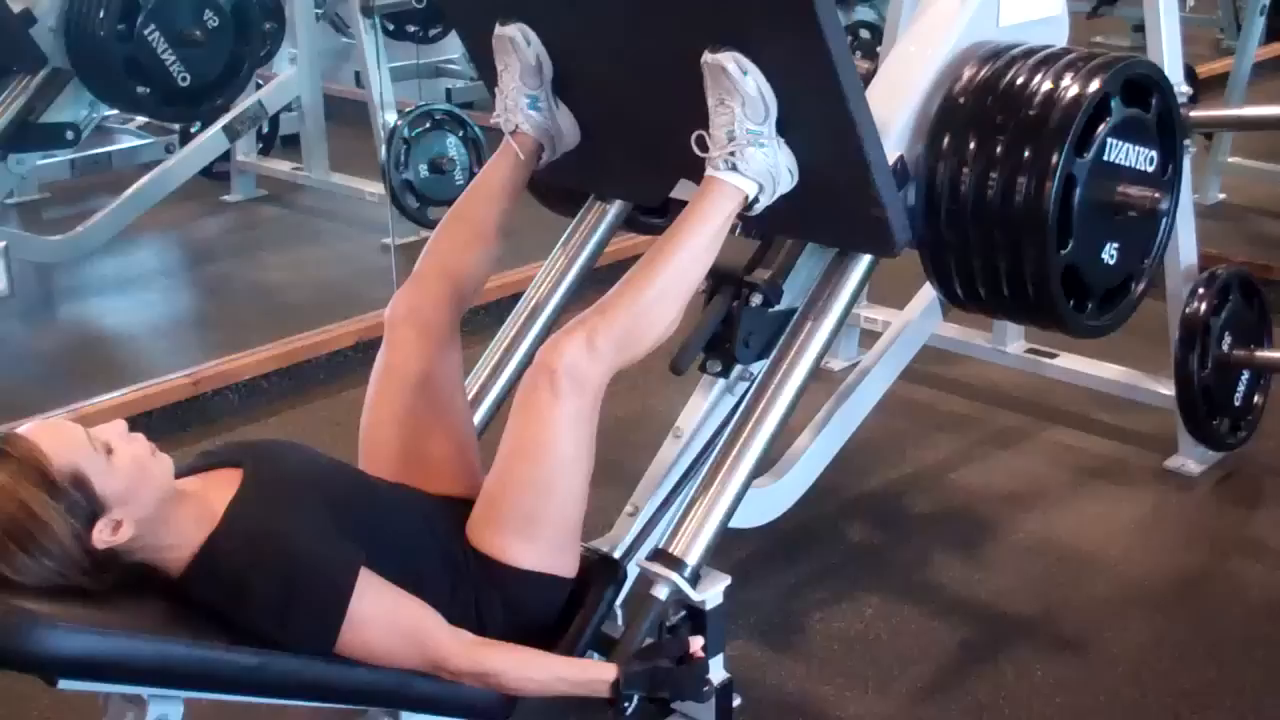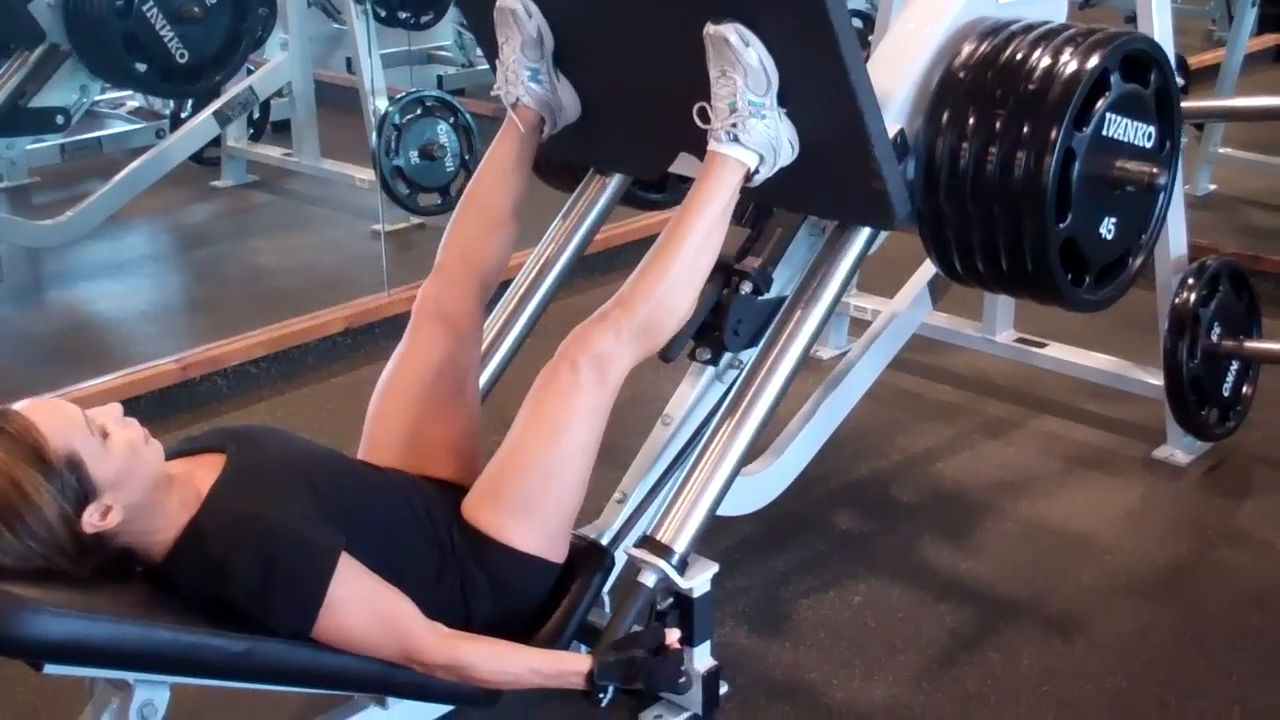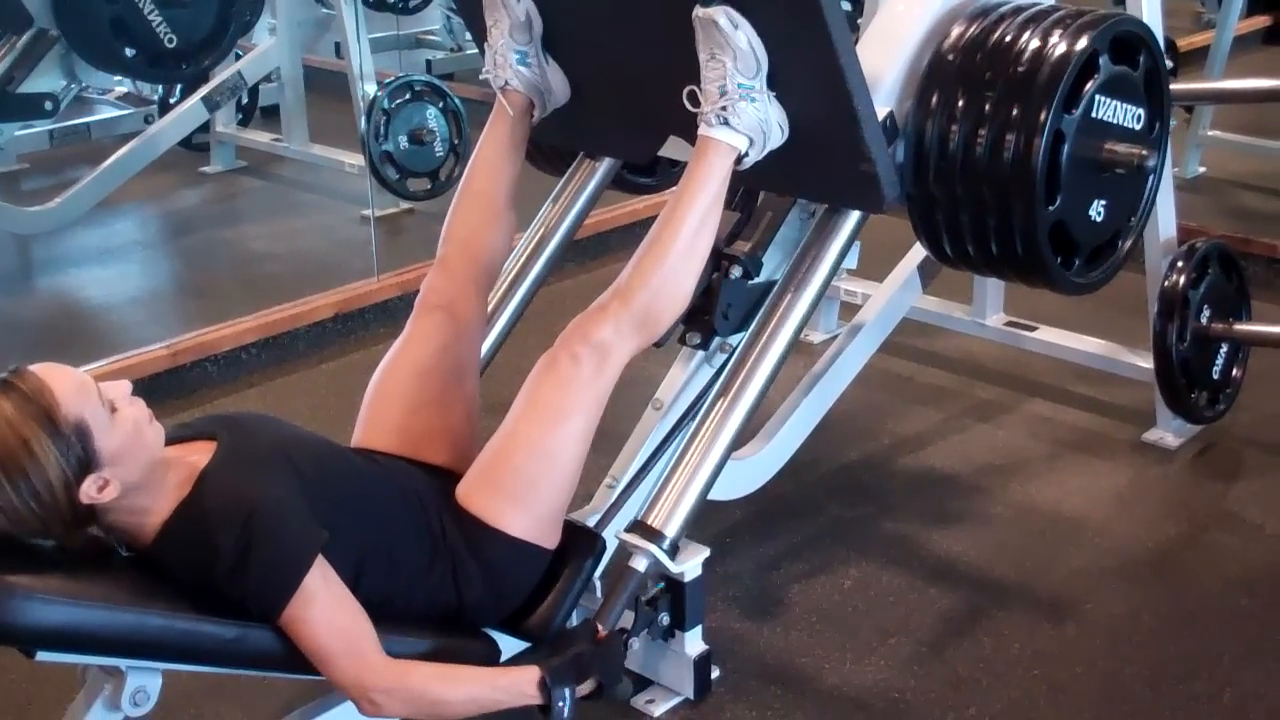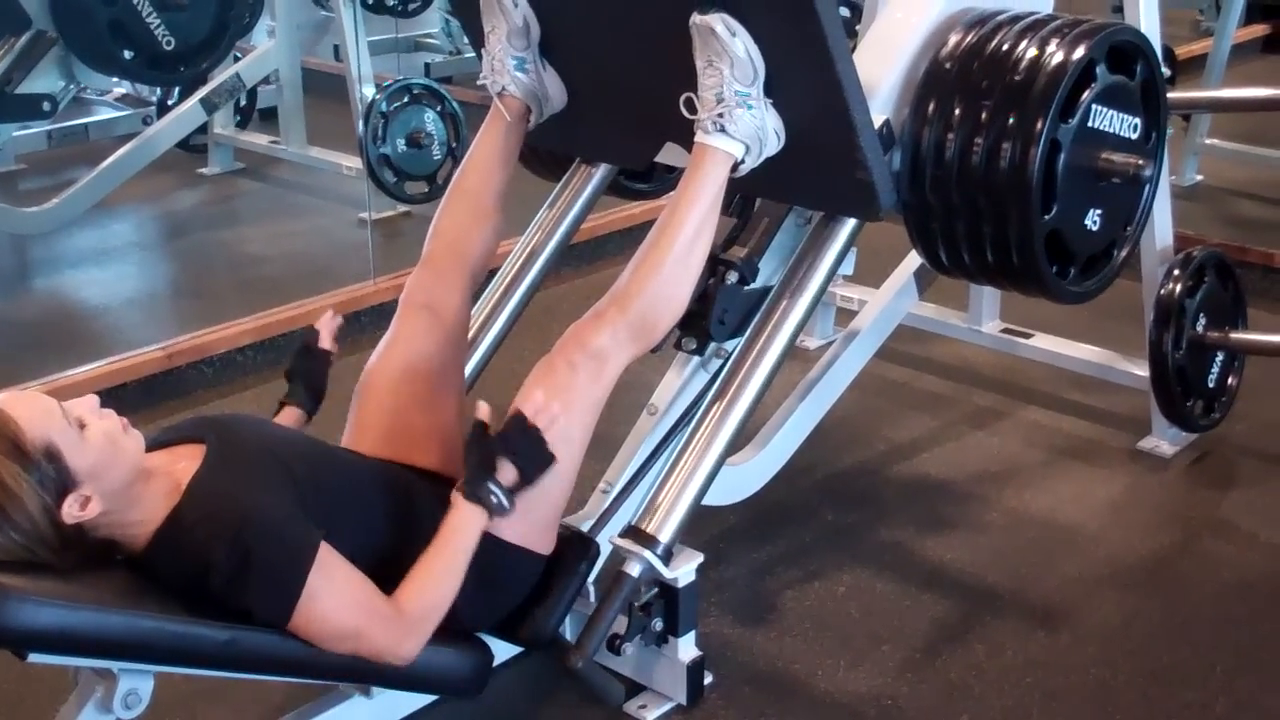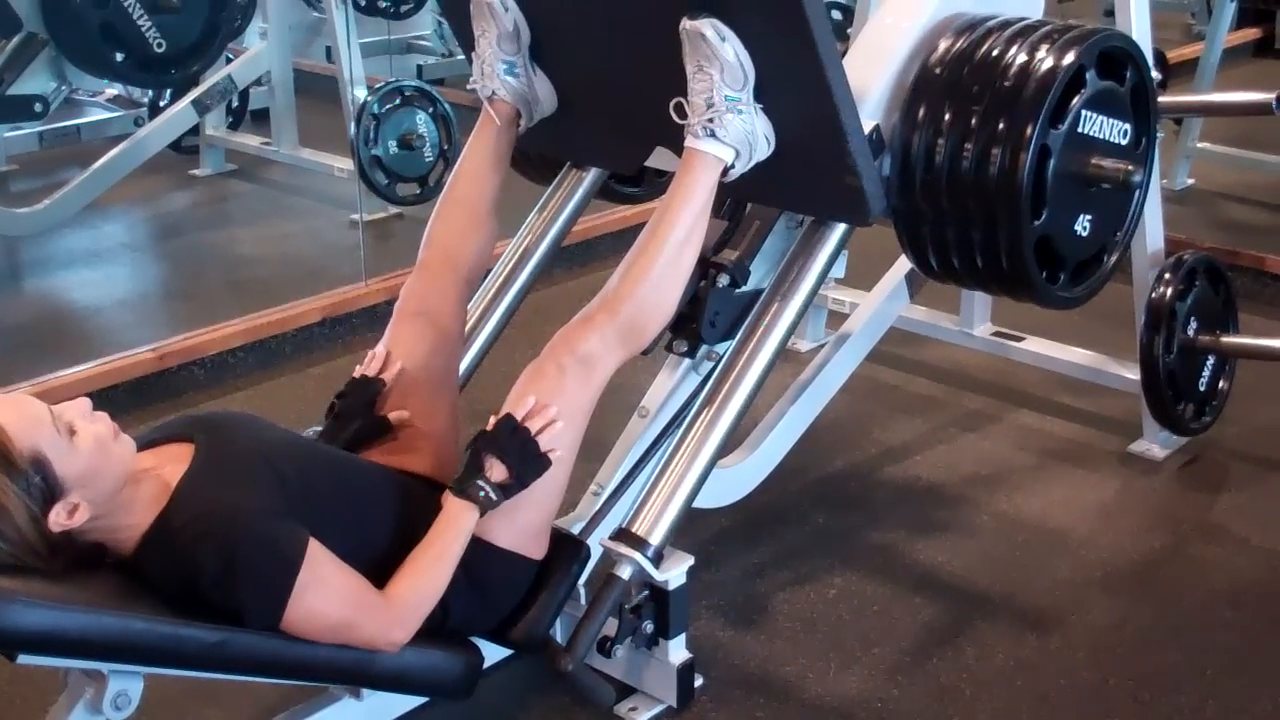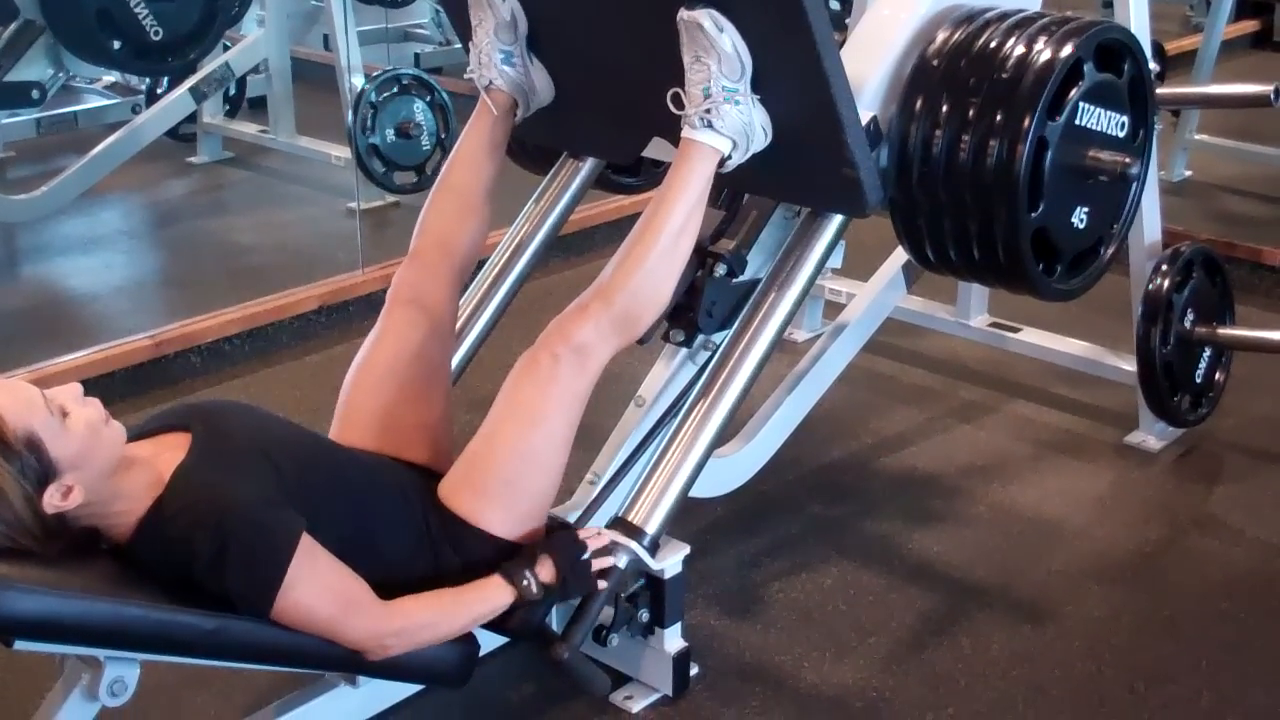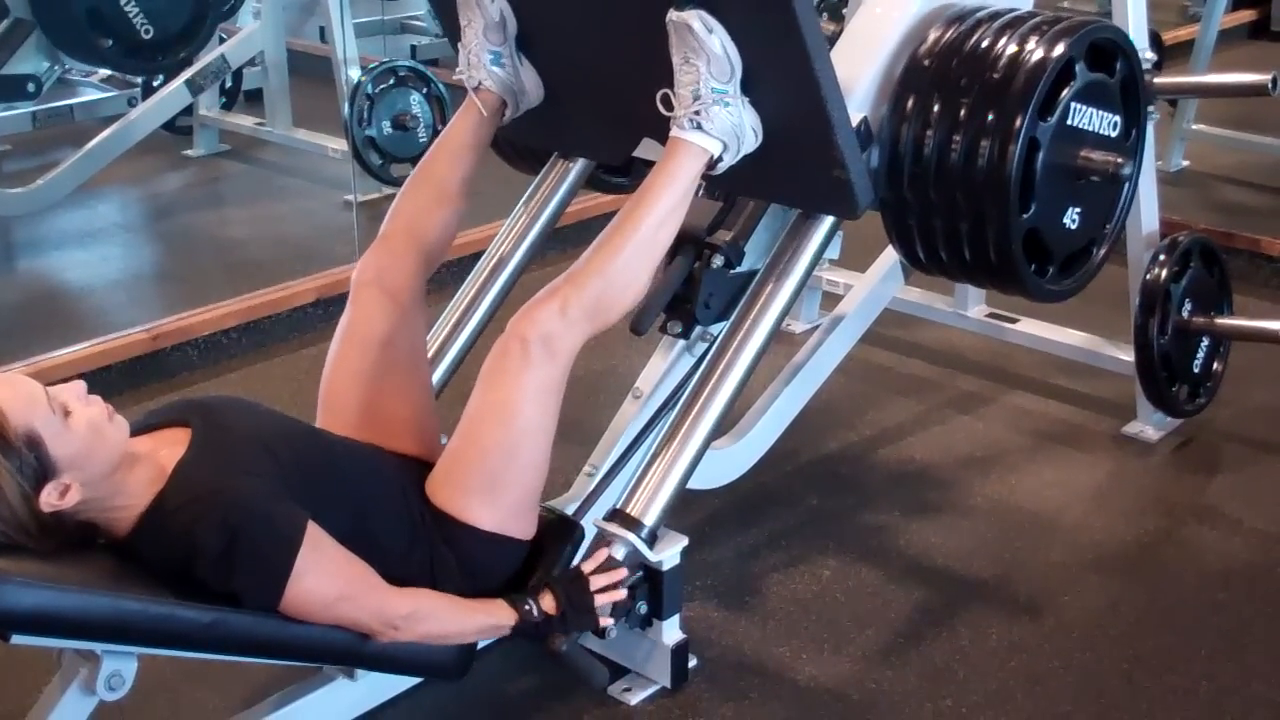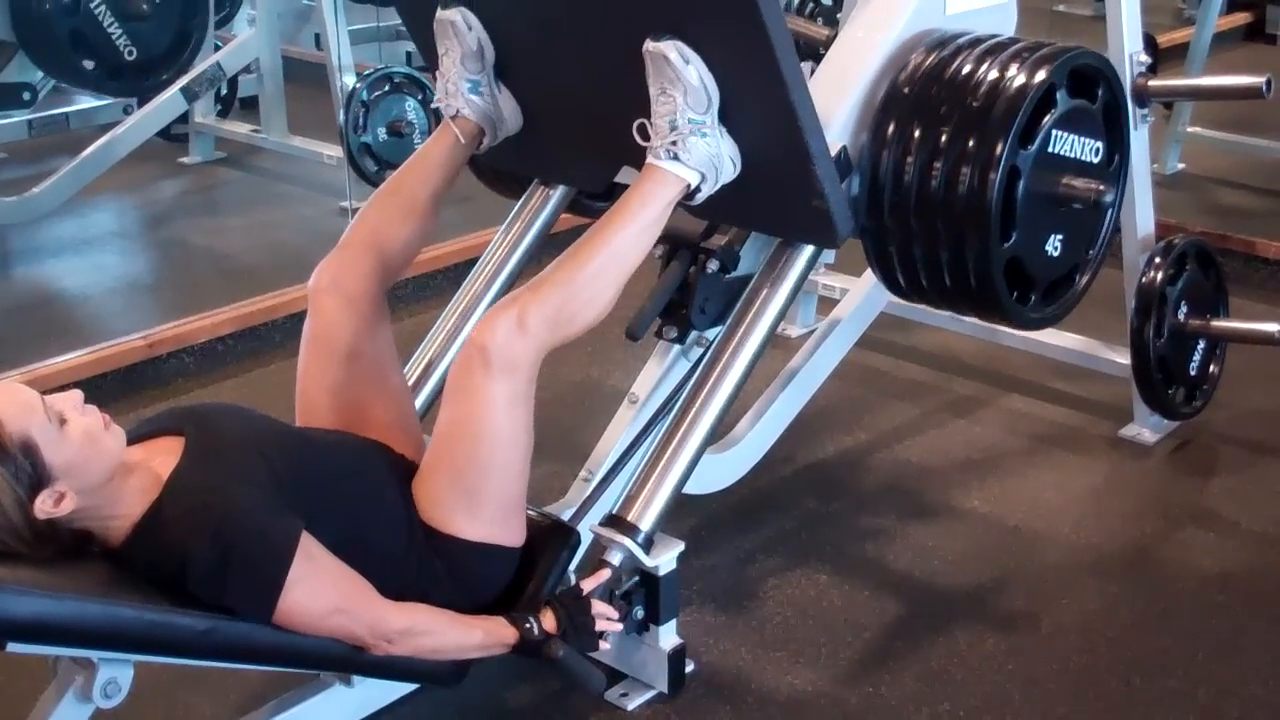
dt=0.4s
person 1, frame 1
left shoulder: (182, 498)
right shoulder: (275, 564)
right elbow: (456, 658)
right wrist: (631, 680)
left hip: (431, 519)
right hip: (496, 588)
left knee: (418, 314)
right knee: (571, 358)
left ankle: (528, 135)
right ankle: (737, 174)
person 1, frame 2
left shoulder: (166, 490)
right shoulder: (256, 544)
right elbow: (434, 654)
right wrist: (607, 671)
left hip: (416, 505)
right hip: (480, 570)
left knee: (449, 302)
right knee: (598, 349)
left ankle: (529, 109)
right ankle: (737, 150)
person 1, frame 3
left shoulder: (158, 472)
right shoulder: (243, 525)
left hip: (400, 491)
right hip: (469, 559)
left knee: (451, 294)
right knee: (597, 339)
left ankle: (518, 94)
right ankle: (726, 134)
person 1, frame 4
left shoulder: (152, 461)
right shoulder: (234, 536)
right elbow: (397, 635)
left wrist: (297, 399)
right wrist: (485, 490)
left hip: (392, 498)
right hip: (467, 565)
left knee: (434, 292)
right knee: (595, 345)
left ankle: (515, 95)
right ankle: (725, 137)
person 1, frame 5
left shoulder: (137, 472)
right shoulder: (219, 537)
right elbow: (386, 624)
left wrist: (340, 430)
right wrist: (481, 493)
left hip: (390, 501)
right hip: (459, 573)
left knee: (432, 295)
right knee: (583, 349)
left ankle: (506, 101)
right ankle: (714, 142)
person 1, frame 6
left shoulder: (131, 463)
right shoulder: (217, 524)
right elbow: (377, 634)
right wrist: (530, 579)
left hip: (384, 483)
right hip: (447, 548)
left knee: (424, 284)
right knee: (578, 336)
left ankle: (502, 93)
right ankle: (710, 136)
person 1, frame 7
left shoulder: (133, 457)
right shoulder: (220, 519)
right elbow: (388, 618)
right wrist: (541, 611)
left hip: (382, 481)
right hip: (449, 550)
left knee: (386, 275)
right knee: (545, 327)
left ankle: (491, 95)
right ankle: (699, 137)
person 1, frame 8
left shoulder: (129, 465)
right shoulder: (212, 529)
right elbow: (382, 629)
right wrist: (539, 629)
left hip: (373, 481)
right hip: (439, 559)
left knee: (341, 284)
right knee: (502, 338)
left ankle: (469, 120)
right ankle: (679, 164)
